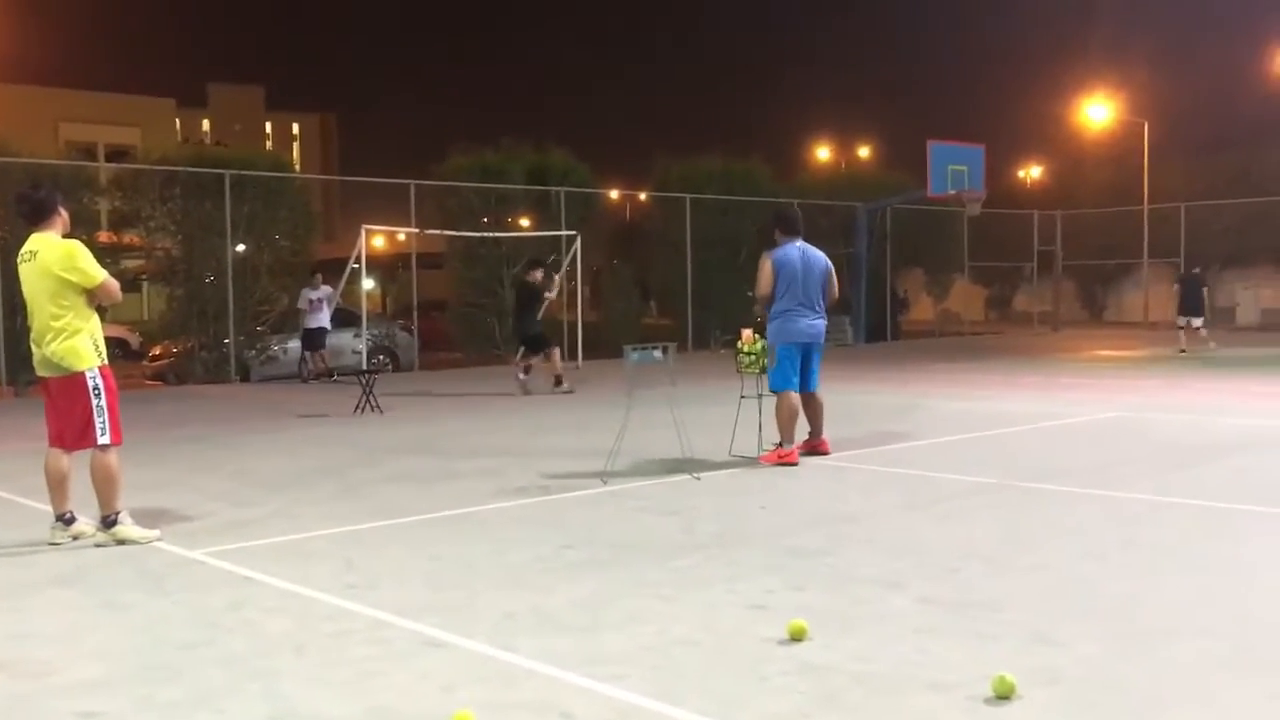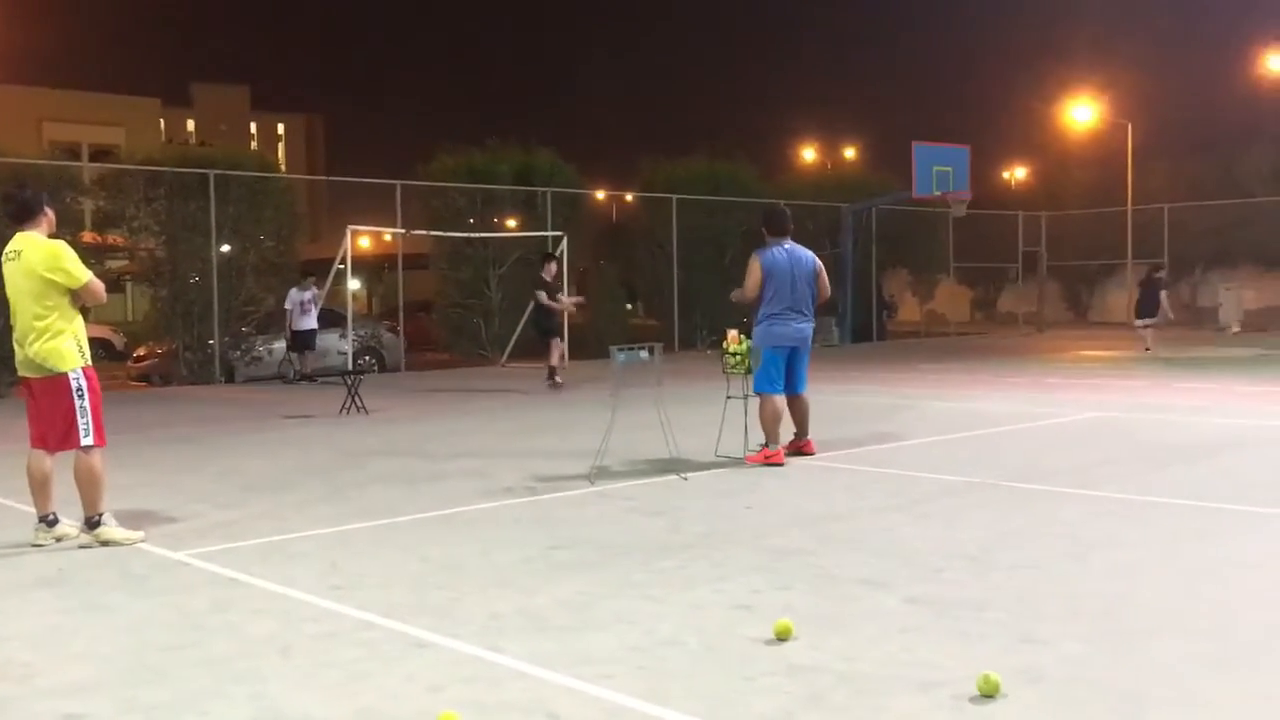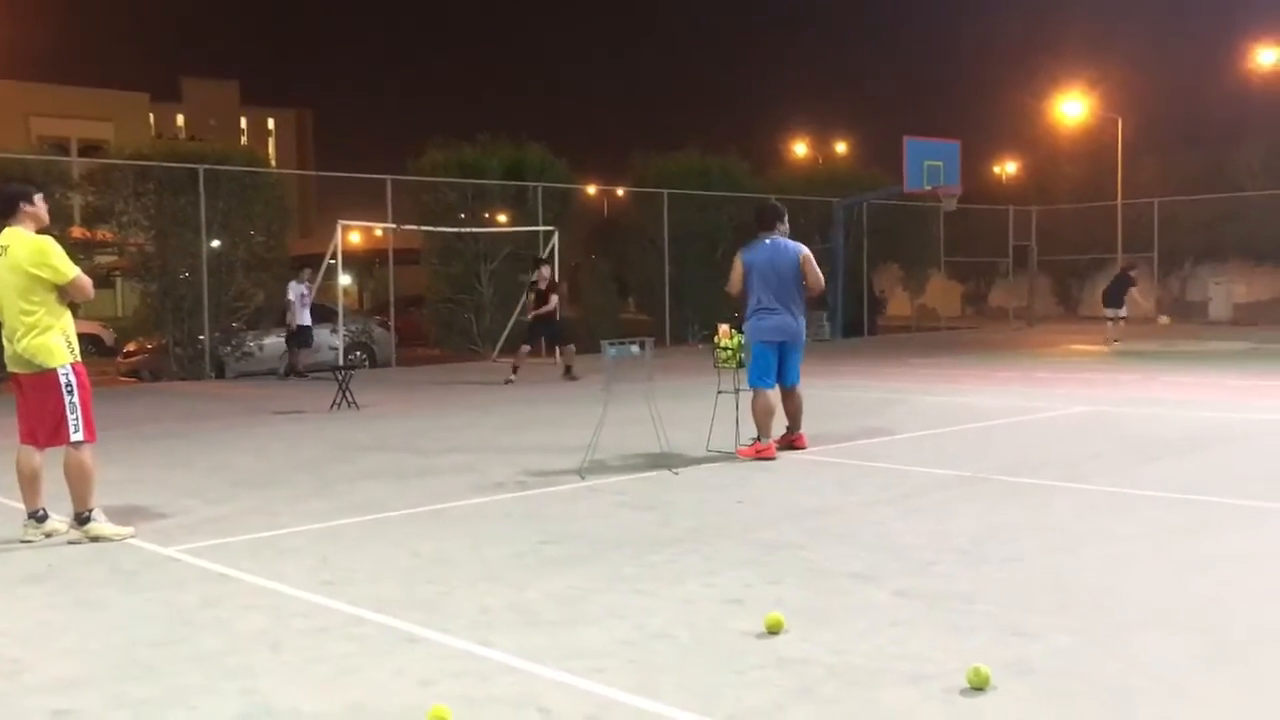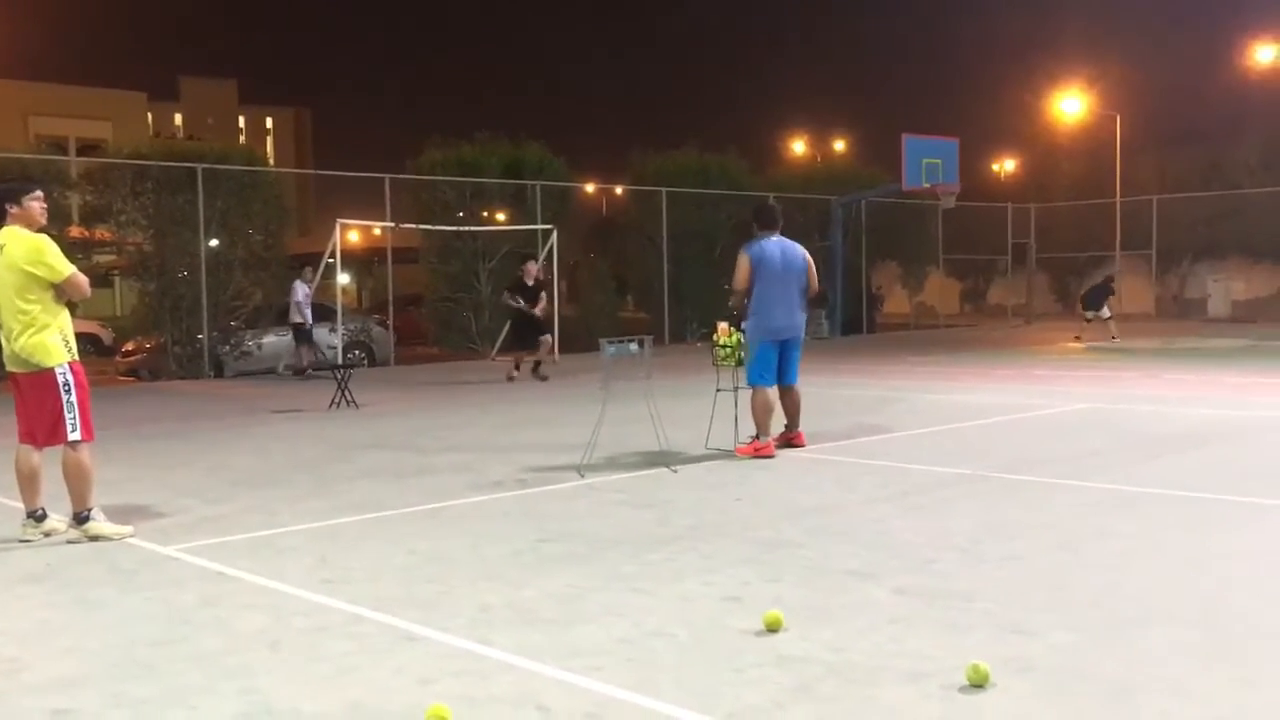
dt=0.4s
person 1, frame 1
left shoulder: (27, 254)
right shoulder: (68, 249)
right elbow: (113, 293)
right wrist: (94, 288)
left hip: (49, 358)
right hip: (80, 357)
left knee: (59, 444)
right knee: (105, 442)
left ankle: (64, 521)
right ankle: (112, 522)
person 1, frame 2
right shoulder: (52, 249)
right elbow: (97, 294)
left wrist: (68, 292)
right wrist: (77, 289)
left hip: (31, 360)
right hip: (63, 358)
left knee: (41, 445)
right knee: (88, 443)
left ankle: (46, 523)
right ankle: (96, 523)
person 1, frame 3
right shoulder: (39, 245)
right elbow: (85, 291)
left wrist: (58, 288)
right wrist: (66, 286)
right hip: (53, 354)
left knee: (31, 441)
right knee: (78, 439)
left ankle: (36, 519)
right ankle: (86, 519)
person 1, frame 4
right shoulder: (35, 243)
right elbow: (82, 289)
left wrist: (57, 287)
right wrist: (65, 284)
right hip: (50, 353)
left knee: (30, 440)
right knee: (77, 438)
left ankle: (35, 518)
right ankle: (85, 519)
person 2, frame 1
left shoulder: (772, 257)
right shoulder: (821, 257)
left elbow: (763, 292)
right elbow: (833, 295)
left wrist: (764, 307)
left hip: (785, 329)
right hip: (814, 329)
left knee: (786, 389)
right knee: (809, 388)
left ankle: (787, 449)
right ankle: (817, 440)
person 2, frame 2
left shoulder: (761, 258)
right shoulder: (810, 257)
left elbow: (750, 294)
right elbow: (824, 294)
left wrist: (737, 295)
left hip: (772, 332)
right hip: (802, 331)
left knee: (770, 392)
right knee: (796, 390)
left ankle: (773, 449)
right ankle: (803, 440)
person 2, frame 3
left shoulder: (745, 255)
right shoulder: (799, 250)
left elbow: (734, 290)
right elbow: (817, 285)
left hip: (761, 327)
right hip: (793, 326)
left knee: (762, 386)
right knee: (790, 384)
left ankle: (764, 443)
right ankle: (795, 435)
person 2, frame 4
left shoulder: (750, 251)
right shoulder: (799, 251)
left elbow: (739, 287)
right elbow: (812, 288)
left wrist: (737, 300)
left hip: (763, 326)
right hip: (794, 325)
left knee: (762, 384)
right knee: (788, 382)
left ankle: (763, 441)
right ankle: (793, 432)
